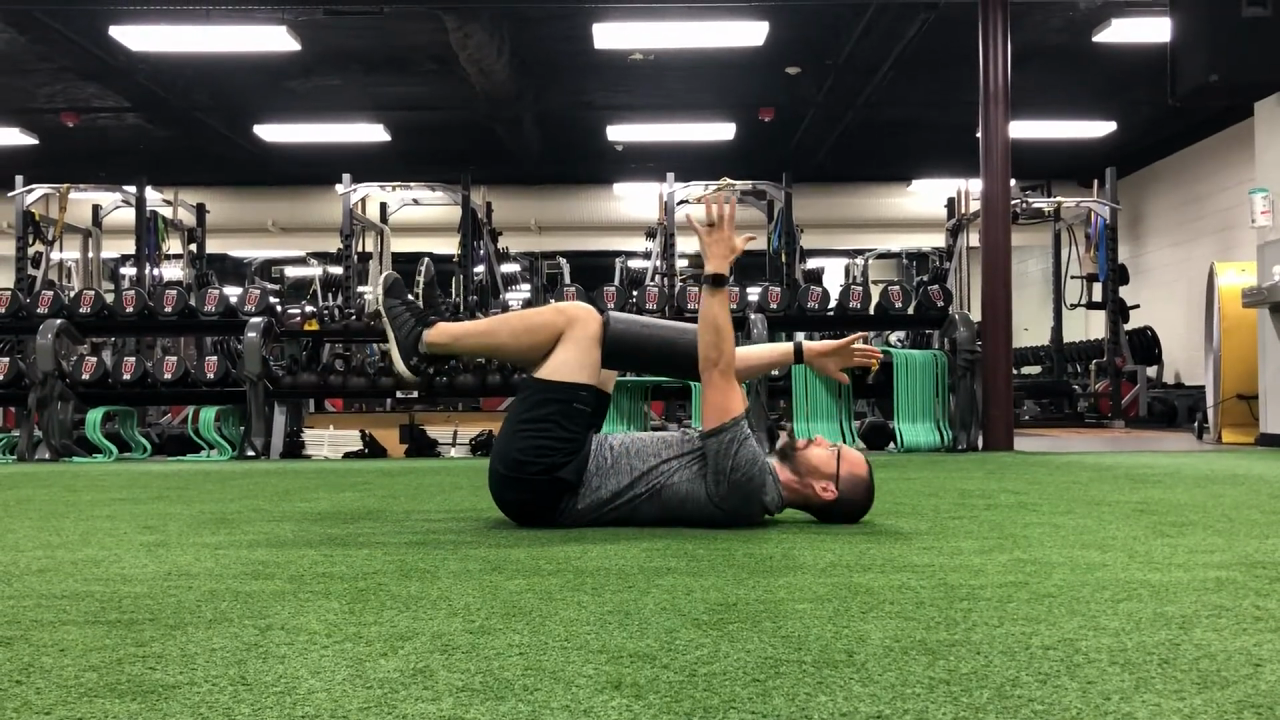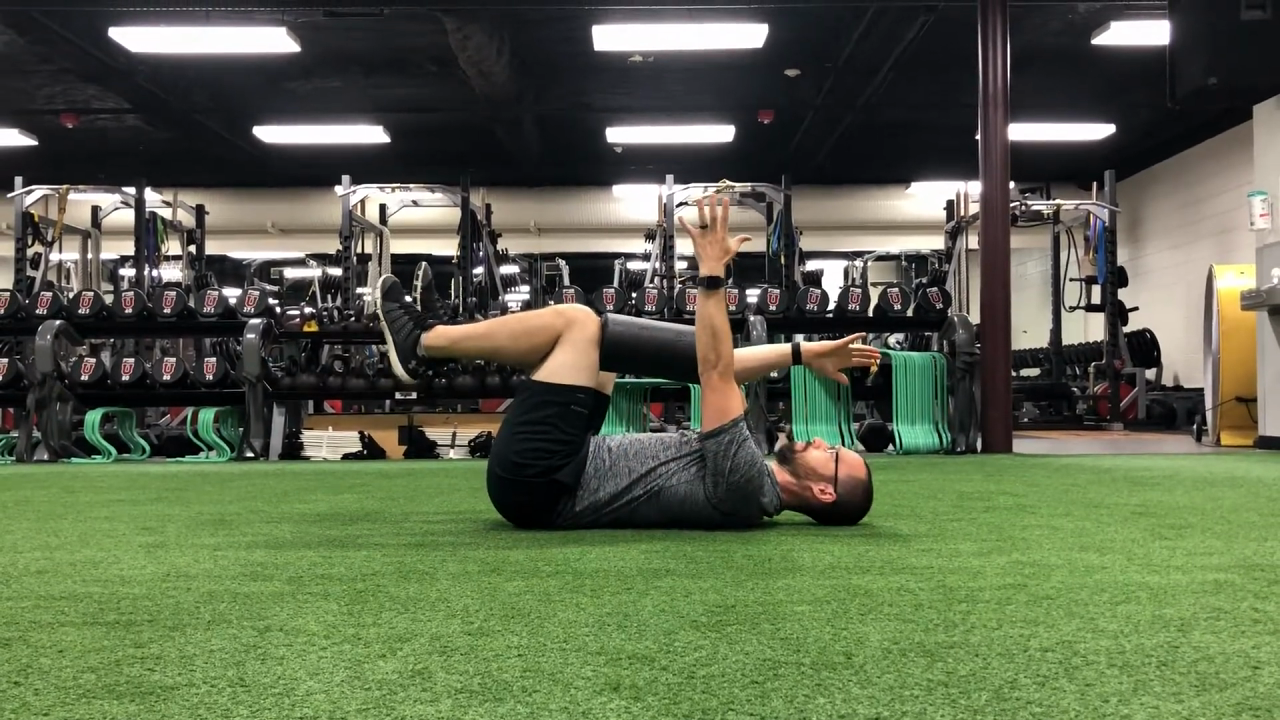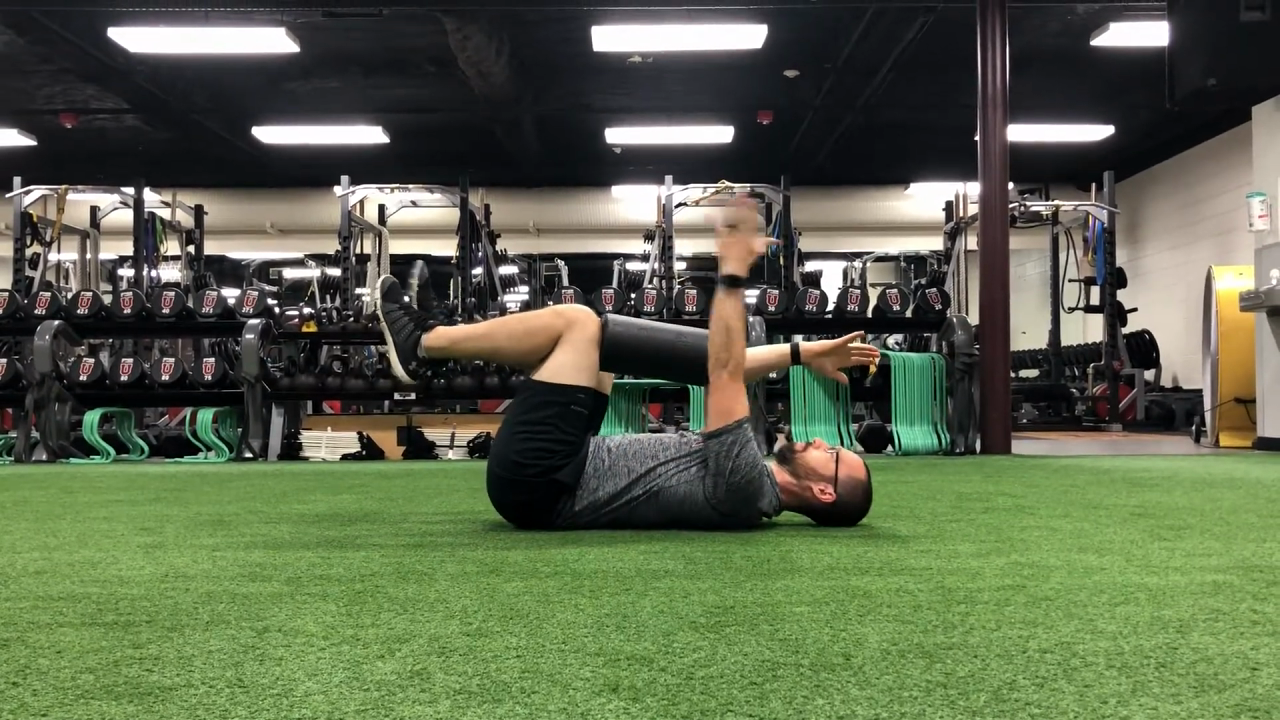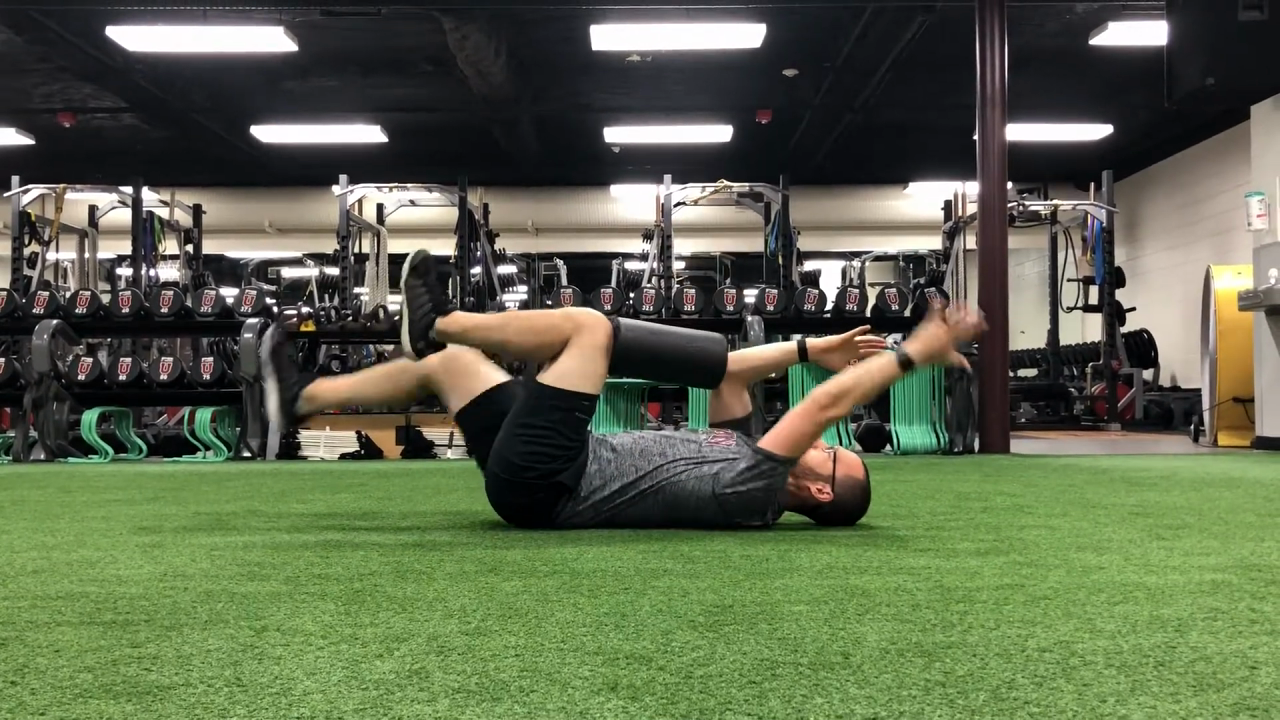
dt=0.3s
person 1, frame 1
left shoulder: (746, 481)
right shoulder: (755, 472)
left elbow: (716, 370)
right elbow: (723, 372)
left wrist: (716, 270)
right wrist: (805, 351)
left hip: (537, 478)
right hip: (554, 475)
left knee: (579, 318)
right knee: (598, 342)
left ankle: (423, 338)
right ankle: (440, 332)
person 1, frame 2
left shoulder: (745, 483)
right shoulder: (752, 476)
left elbow: (716, 372)
right elbow: (722, 372)
left wrist: (711, 272)
right wrist: (802, 352)
left hip: (537, 480)
right hip: (554, 477)
left knee: (578, 321)
right knee: (592, 342)
left ankle: (423, 342)
right ankle: (440, 337)
person 1, frame 3
left shoulder: (742, 491)
right shoulder: (753, 478)
left elbow: (726, 372)
right elbow: (722, 374)
left wrist: (733, 272)
right wrist: (805, 352)
left hip: (534, 480)
right hip: (545, 480)
left knee: (577, 320)
right knee: (577, 332)
left ankle: (421, 342)
right ankle: (425, 341)
person 1, frame 4
left shoulder: (758, 495)
right shoulder: (738, 447)
left elbow: (821, 407)
right elbow: (728, 372)
left wrist: (911, 354)
right wrist: (808, 347)
left hip: (535, 484)
right hip: (545, 479)
left knee: (590, 324)
right knee: (451, 360)
left ankle: (437, 322)
right ankle: (303, 396)
